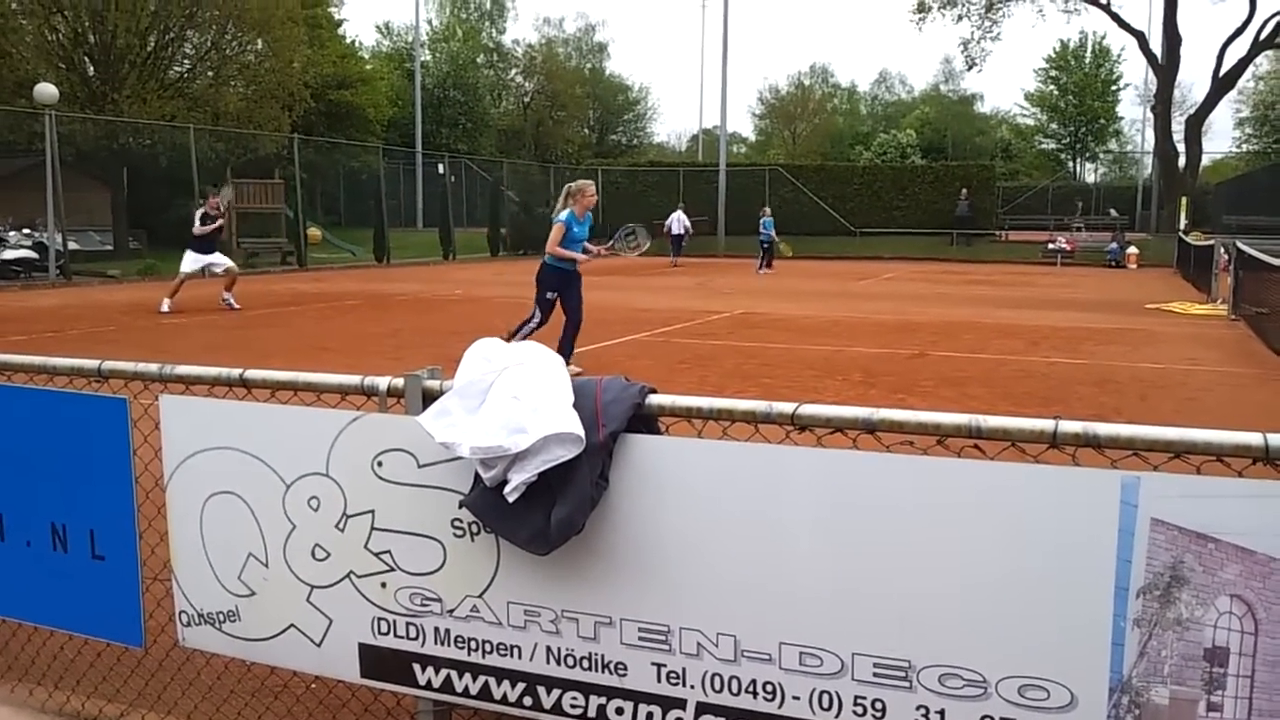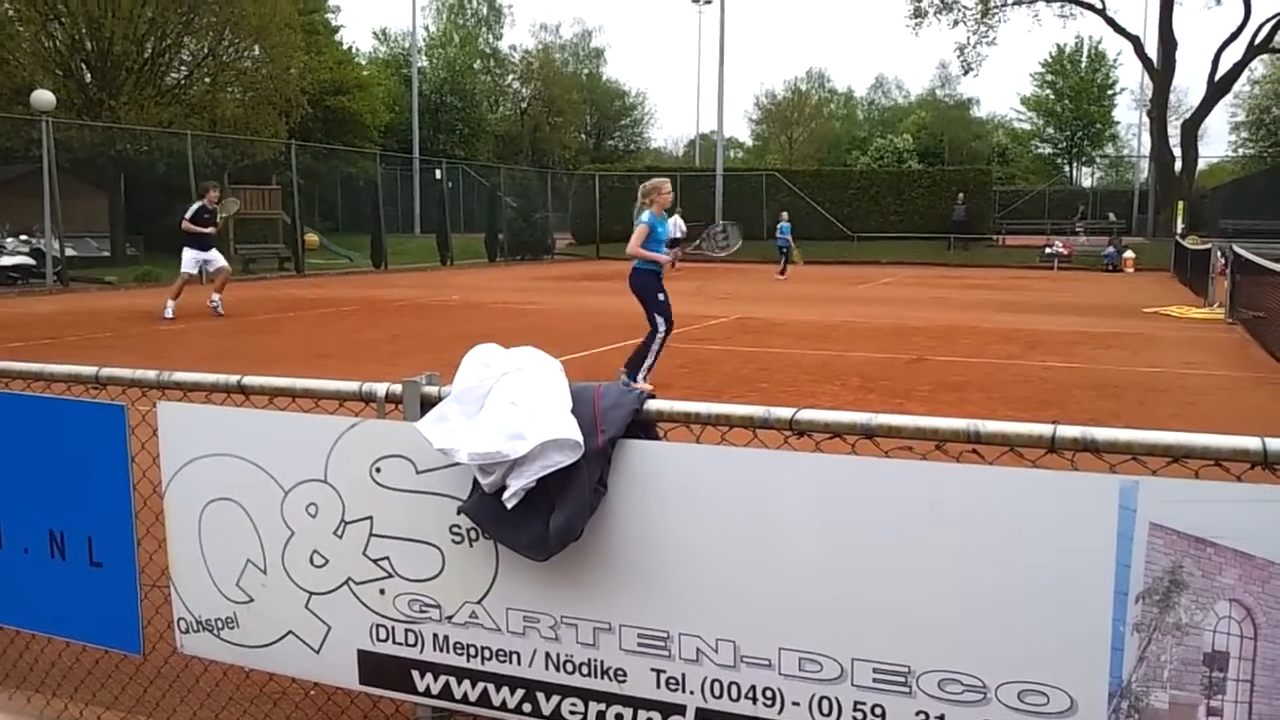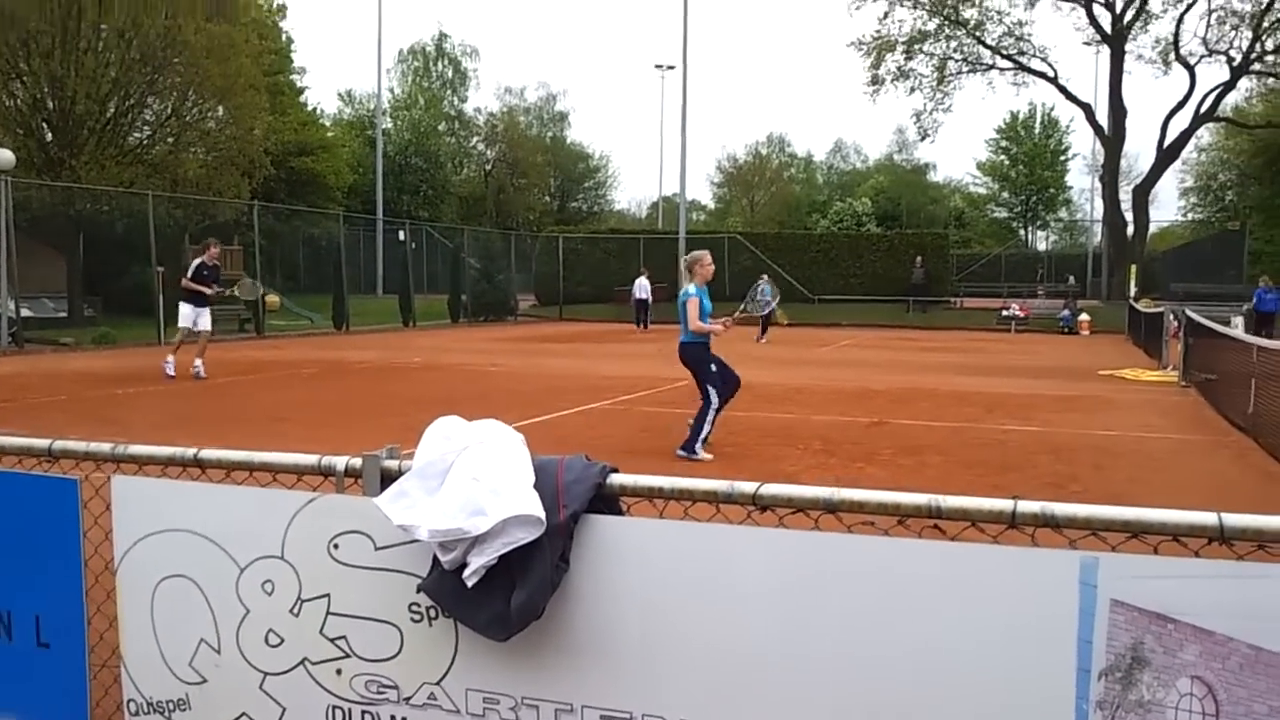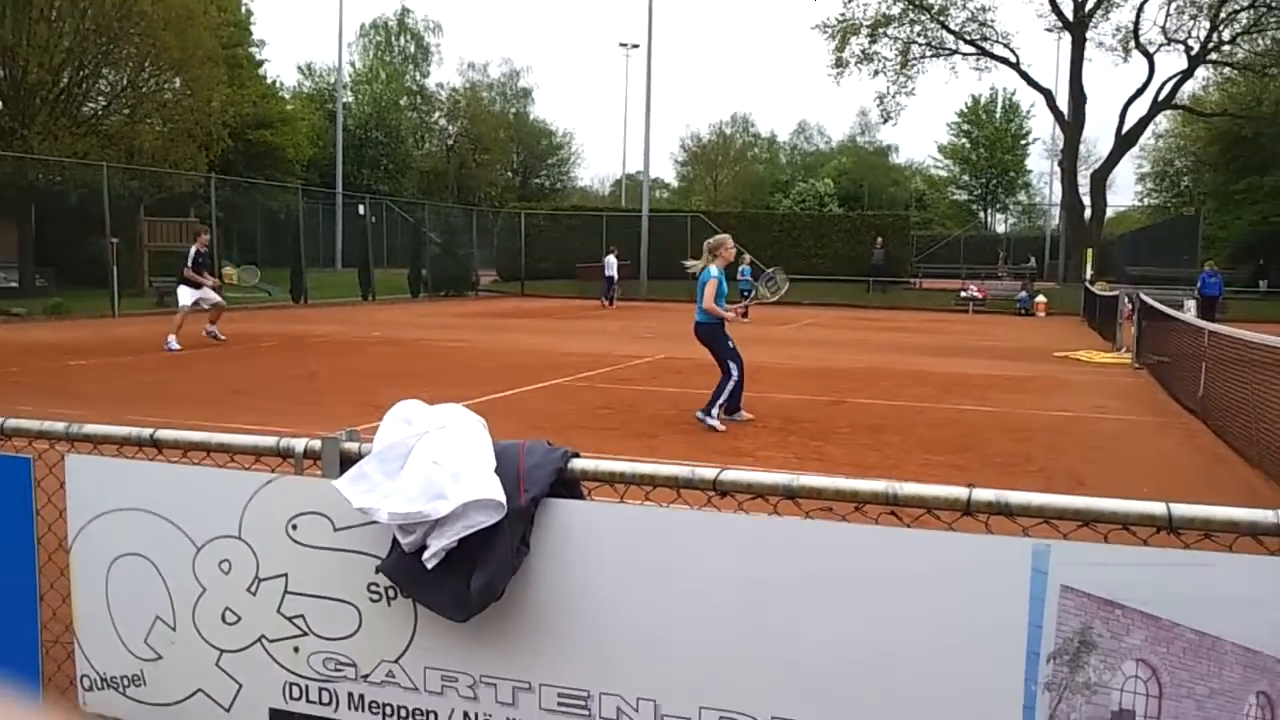
dt=0.4s
person 1, frame 1
left shoulder: (587, 218)
right shoulder: (564, 218)
right elbow: (550, 247)
left wrist: (593, 249)
right wrist: (575, 255)
left hip: (570, 274)
right hip: (551, 273)
left knee: (575, 318)
right knee: (540, 318)
left ankle: (563, 362)
right ankle: (509, 345)
person 1, frame 2
left shoulder: (662, 218)
right shoulder: (646, 219)
right elbow: (632, 250)
left wrist: (669, 253)
right wrist: (658, 257)
left hip: (653, 277)
right hip: (643, 277)
left knee: (663, 326)
right knee: (661, 327)
left ankle: (633, 371)
right ankle: (633, 376)
person 1, frame 3
left shoulder: (702, 289)
right shoulder: (691, 293)
right elbow: (693, 326)
left wrist: (719, 322)
right wrist: (715, 329)
left hip: (700, 349)
right hip: (693, 350)
left knee: (732, 382)
right knee: (713, 399)
left ankle: (701, 421)
right ankle: (691, 447)
person 1, frame 4
left shoulder: (715, 271)
right shoulder: (714, 274)
right elbow: (707, 305)
left wrist: (729, 309)
right wrist: (726, 316)
left hip: (708, 327)
right hip: (710, 328)
left knee: (736, 367)
right knee: (733, 373)
left ankle: (733, 410)
right ankle: (708, 413)
